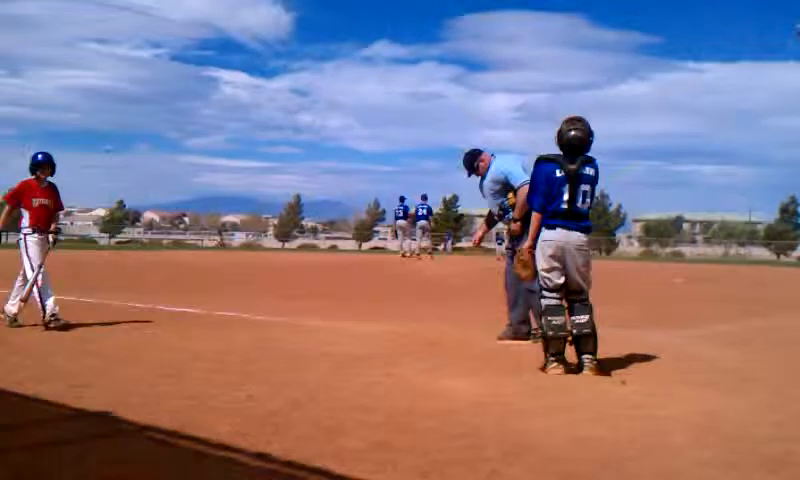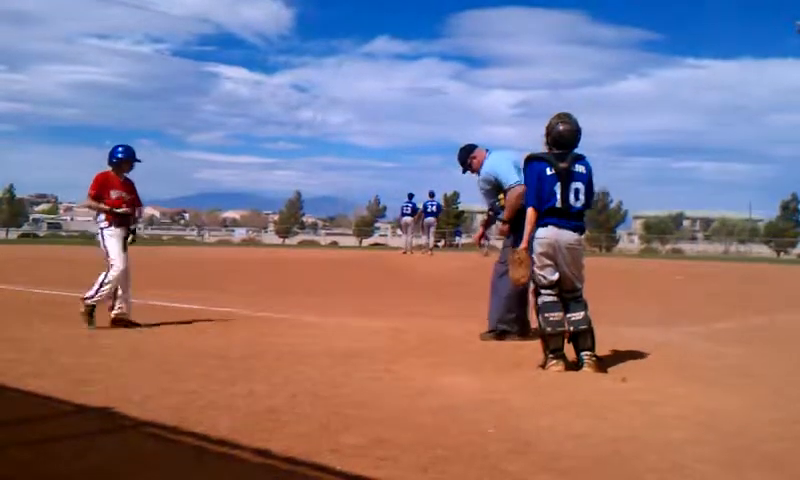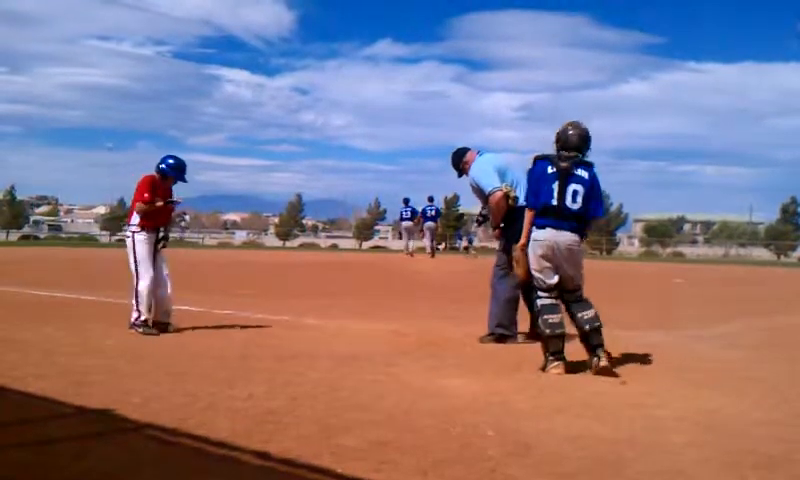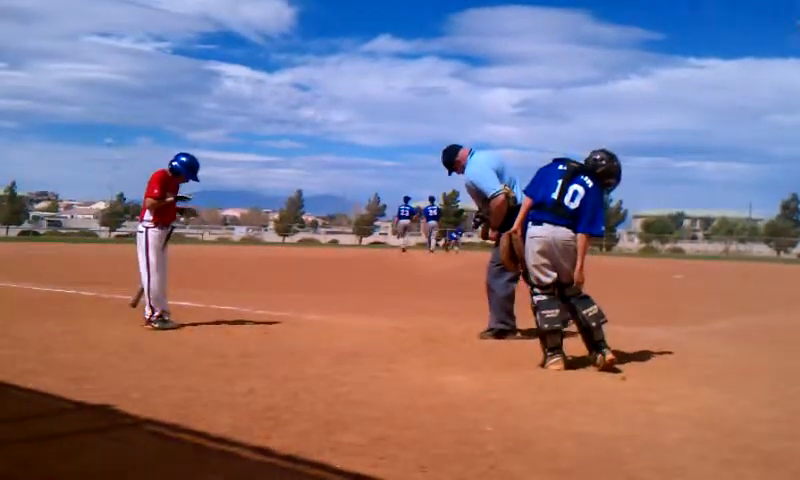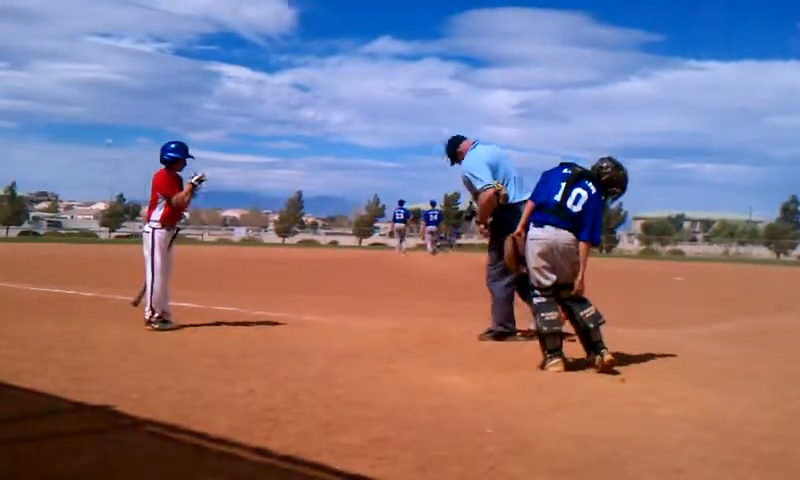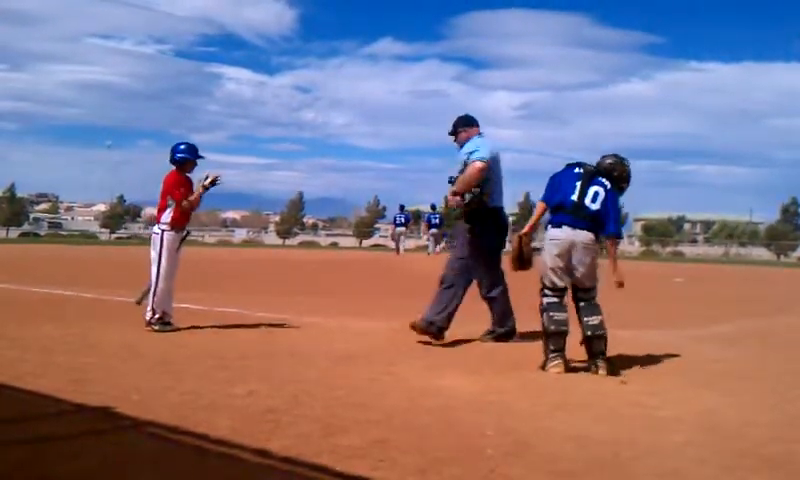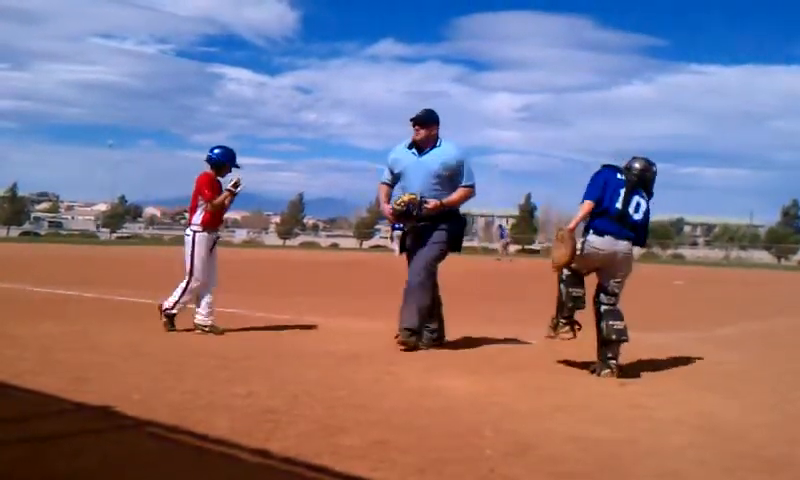
dt=0.7s
person 1, frame 1
left shoulder: (546, 166)
right shoulder: (591, 167)
left elbow: (539, 208)
left wrist: (530, 240)
left hip: (551, 236)
right hip: (580, 237)
left knee: (551, 296)
right knee: (579, 297)
left ankle: (555, 359)
right ankle: (588, 358)
person 1, frame 2
left shoulder: (536, 164)
right shoulder: (583, 165)
left elbow: (533, 206)
right elbow: (587, 203)
left wrist: (525, 241)
left hip: (544, 233)
right hip: (573, 236)
left knee: (546, 293)
right knee: (573, 294)
left ankle: (555, 356)
right ankle: (586, 355)
person 1, frame 3
left shoulder: (541, 165)
right shoulder: (587, 173)
left elbow: (532, 207)
right elbow: (593, 216)
left wrist: (524, 237)
right wrist: (581, 235)
left hip: (542, 235)
right hip: (571, 238)
left knee: (546, 294)
right knee: (574, 294)
left ankle: (555, 358)
right ankle: (598, 353)
person 1, frame 4
left shoulder: (554, 167)
right shoulder: (594, 189)
left elbow: (530, 197)
right elbow: (584, 231)
left wrist: (518, 224)
right wrist: (579, 266)
left hip: (538, 231)
right hip: (566, 236)
left knee: (543, 291)
right knee: (572, 291)
left ankle: (554, 354)
right ankle: (600, 349)
person 1, frame 5
left shoulder: (559, 171)
right shoulder: (595, 196)
left elbow: (533, 199)
right elbow: (586, 239)
left wrist: (521, 227)
right wrist: (581, 275)
left hip: (538, 233)
right hip: (567, 239)
left knee: (543, 293)
right knee: (570, 294)
left ankle: (553, 356)
right ankle: (598, 351)
person 1, frame 6
left shoulder: (568, 171)
right shoulder: (609, 191)
left elbow: (545, 201)
right elbow: (612, 234)
left wrist: (529, 227)
right wrist: (615, 270)
left hip: (557, 234)
right hip: (587, 239)
left knee: (553, 294)
right knee: (586, 296)
left ankle: (555, 357)
right ankle: (599, 360)
person 1, frame 7
left shoulder: (607, 174)
right shoulder: (643, 200)
left elbow: (590, 201)
right elbow: (639, 239)
left wrist: (572, 225)
right wrist: (599, 266)
left hip: (597, 240)
right hip: (623, 249)
left knee: (570, 268)
right knee: (608, 301)
left ankle: (564, 321)
right ankle: (608, 362)
person 2, frame 1
left shoulder: (505, 164)
right shoulder: (486, 180)
left elbow: (526, 189)
left wrist: (516, 220)
right wrist: (482, 230)
left hip: (529, 224)
right hip: (516, 229)
left knee: (531, 277)
right knee: (513, 278)
right ankle: (519, 326)
person 2, frame 2
left shoulder: (496, 163)
right shoulder: (485, 171)
left elbow: (518, 190)
right elbow: (496, 204)
left wrist: (505, 221)
right wrist: (484, 227)
left hip: (522, 221)
right hip: (516, 222)
left knee: (505, 272)
left ankle: (502, 327)
right ankle: (518, 325)
person 2, frame 3
left shoulder: (477, 170)
right shoulder: (491, 158)
left elbow: (498, 197)
left wrist: (495, 226)
right wrist: (499, 223)
left hip: (519, 221)
left knee: (504, 276)
left ankle: (502, 331)
person 2, frame 4
left shoulder: (474, 171)
right shoulder: (484, 156)
left elbow: (499, 199)
left wrist: (494, 227)
right wrist: (488, 224)
left hip: (514, 221)
left knee: (498, 273)
left ankle: (502, 327)
person 2, frame 5
left shoulder: (470, 162)
right shoulder: (493, 149)
left elbow: (488, 193)
left wrist: (481, 220)
right wrist: (486, 216)
left hip: (508, 216)
right hip: (524, 210)
left knee: (499, 274)
left ankle: (502, 329)
person 2, frame 6
left shoulder: (476, 146)
right shoulder: (483, 147)
left elbow: (478, 168)
left wrist: (455, 192)
right wrist: (461, 193)
left hip: (482, 220)
right hip: (477, 220)
left knee: (489, 276)
right knee: (456, 272)
left ankle: (503, 329)
right ankle: (434, 323)
person 2, frame 7
left shoulder: (452, 154)
right shoulder: (398, 153)
left elbow: (468, 189)
right elbow: (386, 182)
left wrist: (441, 204)
right wrist: (385, 204)
left hip: (440, 224)
right hip: (412, 225)
left knee: (419, 274)
right knee: (423, 278)
left ankle: (410, 331)
right ankle: (433, 333)
person 3, frame 1
left shoulder: (52, 188)
right shoulder: (24, 186)
left elbow: (55, 213)
left wrist: (54, 231)
left hip: (45, 236)
right hip: (30, 235)
left knee: (26, 276)
right knee: (40, 276)
right ankle: (50, 316)
person 3, frame 2
left shoulder: (129, 183)
right shoulder: (102, 178)
left elbow: (135, 207)
right elbow: (89, 203)
left wrist: (133, 227)
right wrist: (112, 209)
left hip: (123, 230)
right hip: (108, 228)
left knee: (124, 273)
right knee: (117, 267)
left ankle: (119, 313)
right ankle: (91, 300)
person 3, frame 3
left shoulder: (167, 188)
right shoulder: (148, 181)
left elbow: (167, 213)
right elbow: (140, 208)
left wrist: (165, 234)
right wrist: (162, 204)
left hip: (154, 235)
right hip: (139, 234)
left knee: (163, 278)
right knee: (145, 277)
left ankle: (160, 320)
right ankle: (138, 320)
person 3, frame 4
left shoulder: (174, 182)
right shoulder: (159, 177)
right elbow: (149, 203)
left wrist: (179, 211)
right wrist: (172, 199)
left hip: (162, 230)
right hip: (150, 230)
left knee: (160, 274)
right knee: (153, 273)
left ankle: (160, 313)
right ankle: (153, 315)
person 3, frame 5
left shoulder: (176, 178)
right shoulder: (162, 176)
left elbow: (182, 205)
right elbow: (176, 201)
left wrist: (193, 187)
right wrist: (192, 184)
left hip: (168, 230)
right hip: (157, 230)
left knee: (163, 274)
right knee: (156, 273)
left ankle: (161, 314)
right ankle: (153, 316)
person 3, frame 6
left shoulder: (186, 180)
right shoulder: (173, 178)
left elbow: (193, 205)
right elbow: (188, 205)
left wrist: (205, 186)
right wrist: (204, 186)
left hip: (176, 233)
right hip: (165, 232)
left knee: (169, 277)
right knee: (161, 276)
left ankle: (163, 317)
right ankle: (153, 318)
person 3, frame 7
left shoulder: (216, 183)
right shoulder: (205, 179)
left elbow: (220, 210)
right elbow: (211, 207)
left wrist: (232, 194)
right wrist: (229, 190)
left hip: (211, 235)
right hip: (198, 234)
left knee: (209, 279)
right knee: (195, 278)
left ankle: (204, 321)
right ankle: (168, 310)
